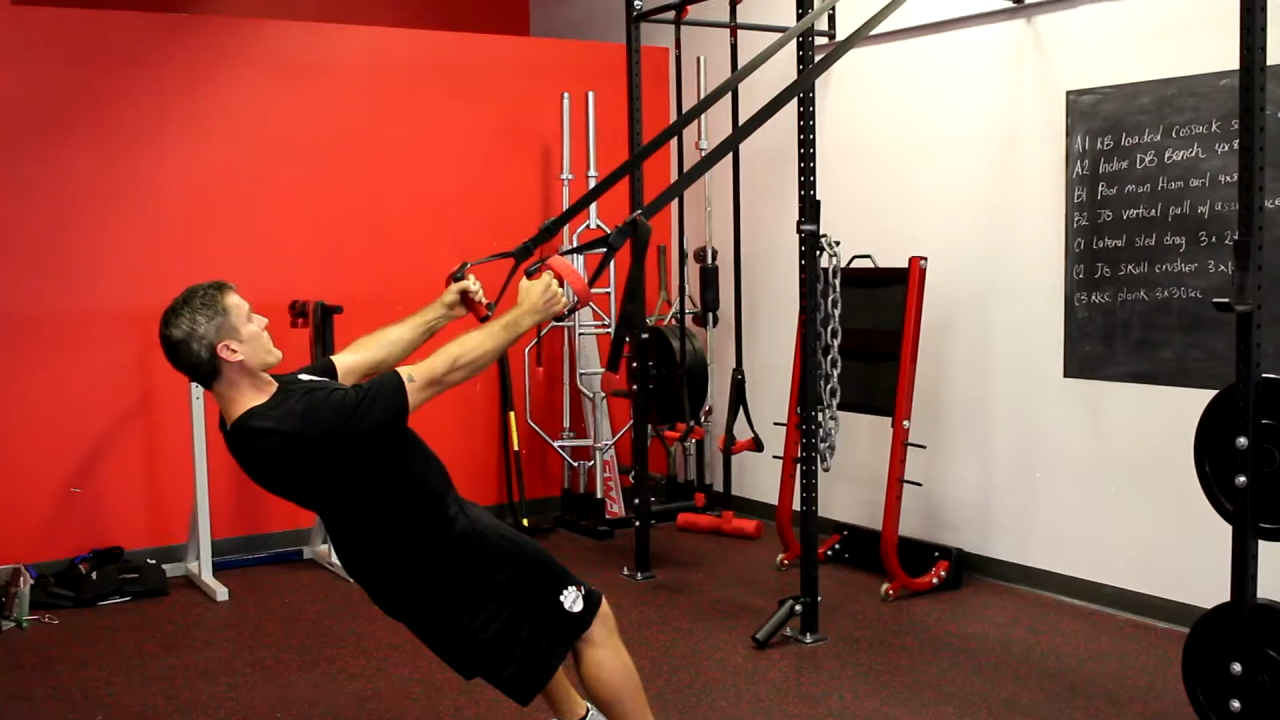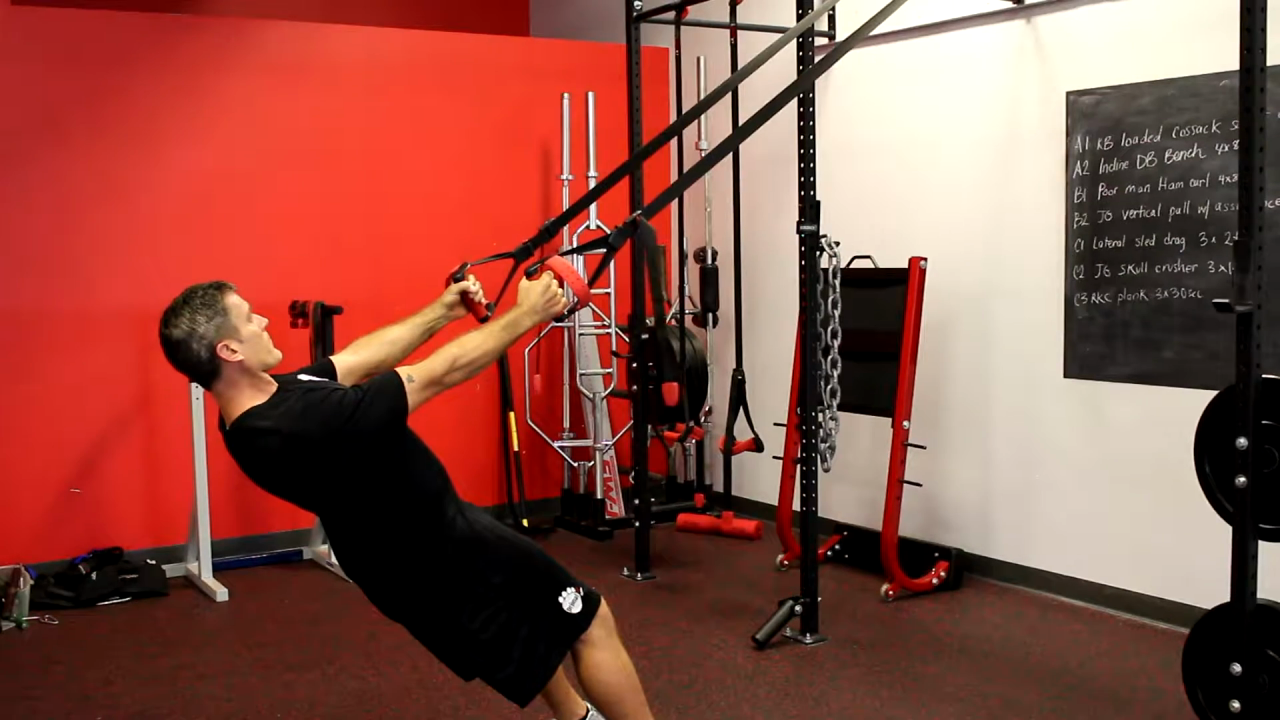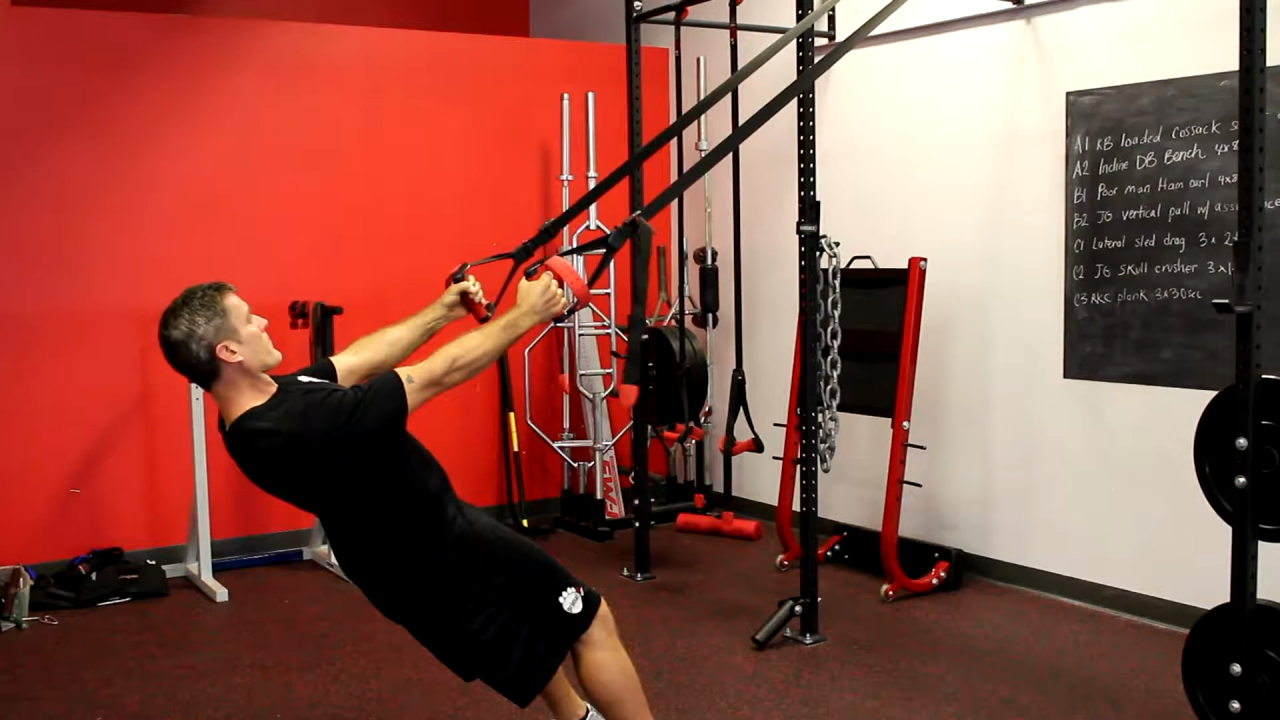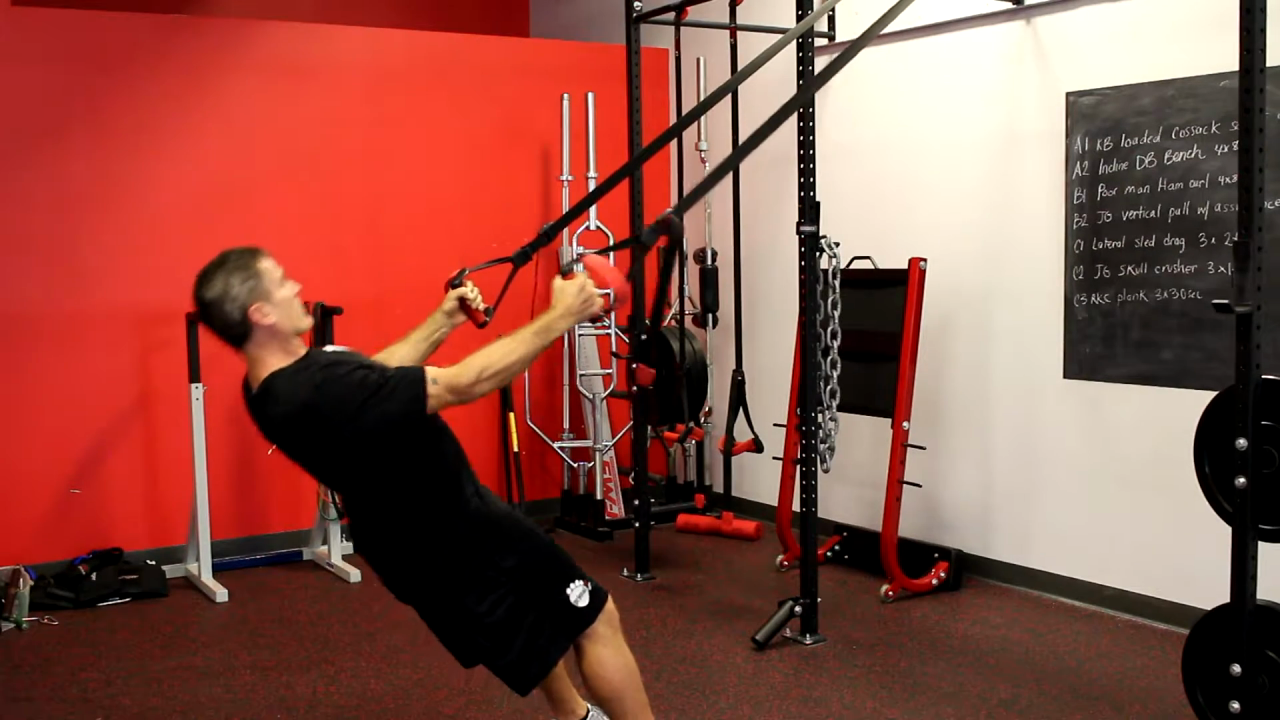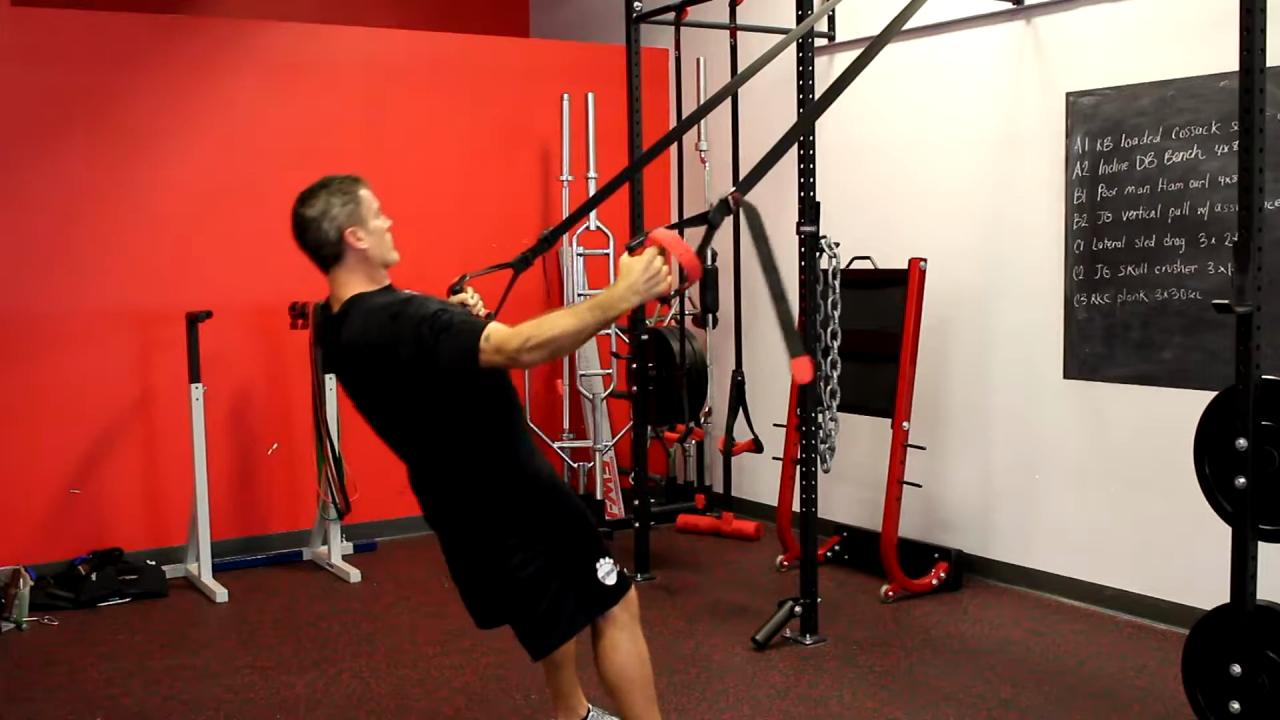
dt=0.5s
person 1, frame 1
left shoulder: (266, 403)
right shoulder: (307, 422)
left elbow: (361, 357)
right elbow: (439, 373)
left wrist: (442, 310)
right wrist: (527, 314)
left hip: (419, 543)
right hip: (445, 557)
left knee: (543, 619)
right knee: (593, 623)
person 1, frame 2
left shoulder: (265, 404)
right shoulder: (308, 423)
left elbow: (360, 359)
right elbow: (440, 373)
left wrist: (442, 310)
right wrist: (525, 314)
left hip: (417, 542)
right hip: (442, 558)
left knee: (542, 617)
right knee: (592, 623)
person 1, frame 3
left shoulder: (263, 407)
right shoulder: (306, 426)
left elbow: (360, 360)
right elbow: (438, 375)
left wrist: (442, 311)
right wrist: (525, 315)
left hip: (418, 540)
right hip: (442, 559)
left knee: (547, 614)
right knee: (593, 625)
person 1, frame 4
left shoulder: (281, 384)
right shoulder: (320, 391)
left elbow: (372, 386)
right elbow: (464, 384)
left wrist: (442, 323)
right wrist: (558, 317)
left hip: (419, 528)
right hip: (451, 538)
left knee: (540, 614)
right knee: (595, 620)
person 1, frame 5
left shoulder: (344, 323)
right shoulder: (393, 322)
right elbow: (520, 348)
left wrist: (453, 320)
right wrist: (624, 294)
left hip: (463, 492)
right hip: (502, 492)
left knee: (562, 602)
right knee: (616, 607)
